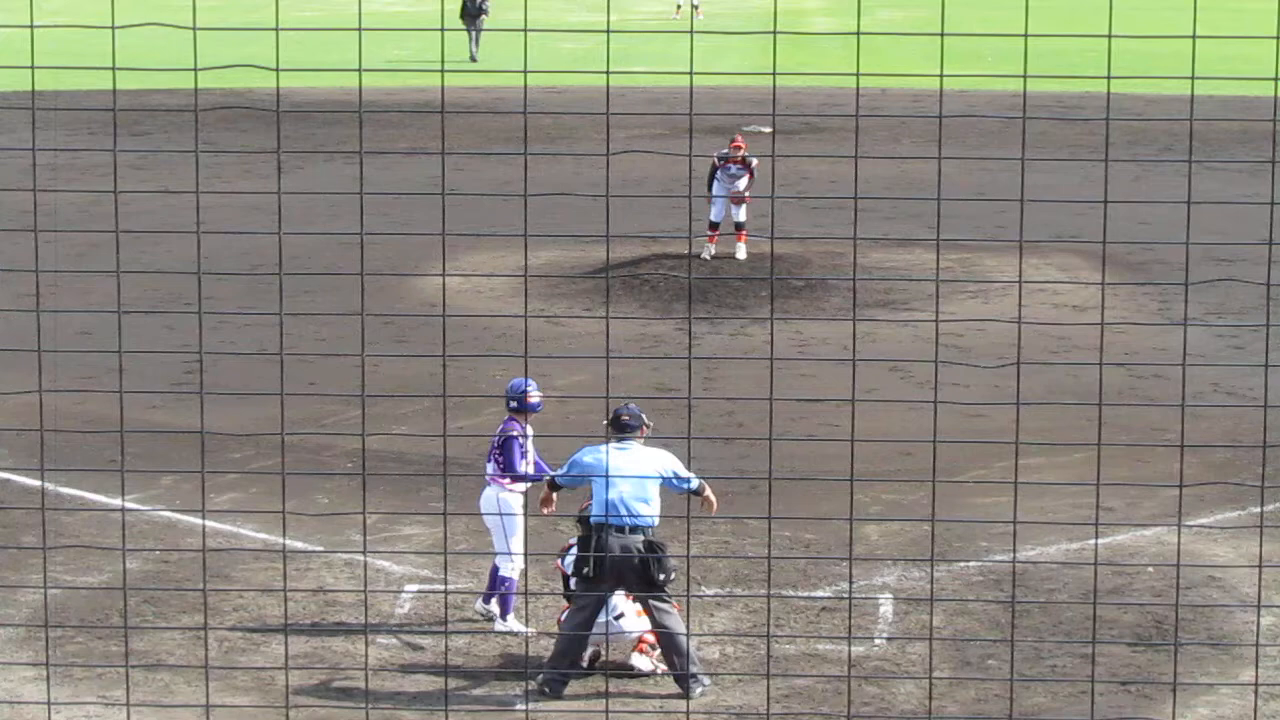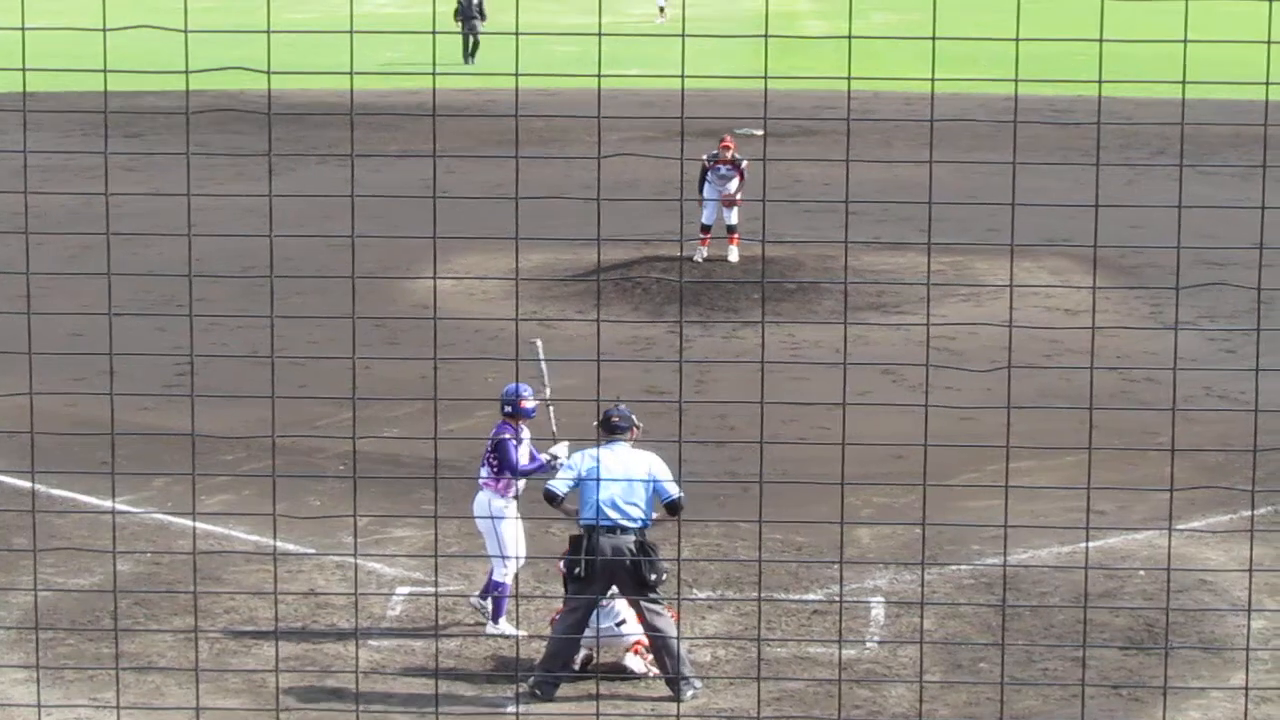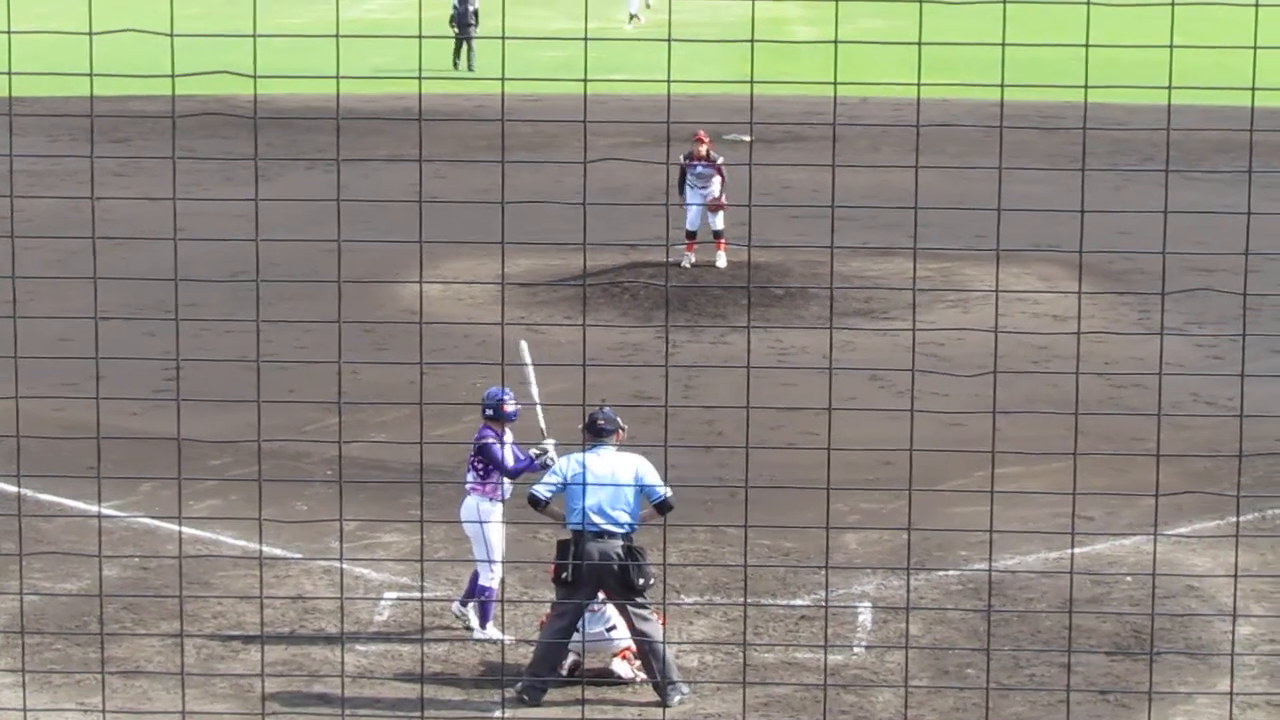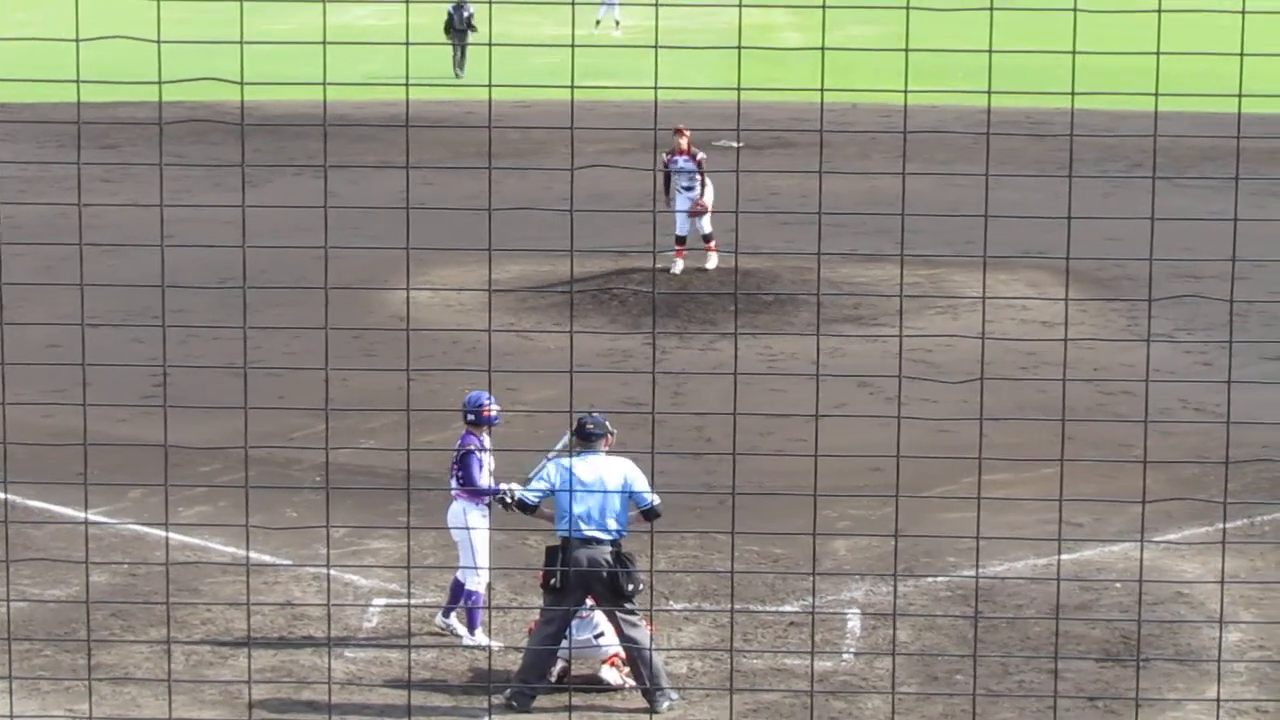
dt=0.4s
person 1, frame 1
left shoulder: (591, 455)
right shoulder: (659, 457)
left elbow: (555, 482)
right elbow: (693, 486)
left wrist: (547, 495)
right wrist: (706, 493)
left hip: (602, 544)
right hip: (640, 546)
left knee: (580, 614)
right knee: (664, 613)
left ankle: (553, 681)
right ankle: (692, 680)
person 1, frame 2
left shoulder: (583, 458)
right shoulder: (649, 460)
left elbow: (552, 494)
right elbow: (675, 504)
left wrist: (576, 514)
left hip: (593, 545)
right hip: (632, 546)
left knee: (572, 615)
right knee: (655, 615)
left ankle: (545, 682)
right ankle: (683, 682)
person 1, frame 3
left shoulder: (569, 463)
right shoulder: (635, 463)
left elbow: (536, 498)
right elbow: (665, 503)
left wrist: (564, 517)
right wrist: (636, 518)
left hip: (580, 551)
right hip: (619, 551)
left knee: (559, 620)
right knee: (643, 620)
left ankle: (532, 687)
right ankle: (671, 687)
person 1, frame 4
left shoulder: (558, 466)
right shoulder: (624, 466)
left elbow: (522, 502)
right elbow: (652, 510)
left wrist: (555, 517)
left hip: (569, 556)
right hip: (607, 558)
left knee: (548, 627)
right knee: (632, 627)
left ankle: (521, 694)
right ankle: (659, 694)
person 2, frame 1
left shoulder: (523, 427)
right shoulder: (512, 431)
left elbow: (533, 460)
right elbow: (515, 474)
left wrist: (555, 474)
right wrist: (549, 477)
left hip: (509, 498)
right hip: (502, 499)
left knee: (506, 555)
right knee: (513, 559)
left ankle: (487, 602)
right ankle: (505, 619)
person 2, frame 2
left shoulder: (521, 431)
right shoulder: (504, 435)
left elbow: (534, 462)
right elbow: (517, 470)
left wrist: (554, 460)
right wrist: (547, 456)
left hip: (506, 503)
right hip: (494, 504)
left knee: (516, 558)
right knee: (506, 564)
left ankle: (483, 597)
right ankle: (497, 623)
person 2, frame 3
left shoulder: (503, 434)
right shoulder: (486, 439)
left elbow: (520, 463)
right elbow: (509, 470)
left wrist: (543, 455)
right wrist: (537, 453)
left hip: (490, 506)
right hip: (481, 507)
left knee: (488, 563)
right knee: (493, 568)
left ankle: (464, 606)
right ankle: (485, 627)
person 2, frame 4
left shoulder: (482, 440)
right shoulder: (470, 446)
right elbow: (473, 487)
left wrist: (501, 491)
right wrist: (502, 489)
left hip: (476, 512)
right hip: (468, 513)
left knee: (467, 569)
right knee: (478, 573)
left ankle: (446, 617)
right ankle: (473, 634)
